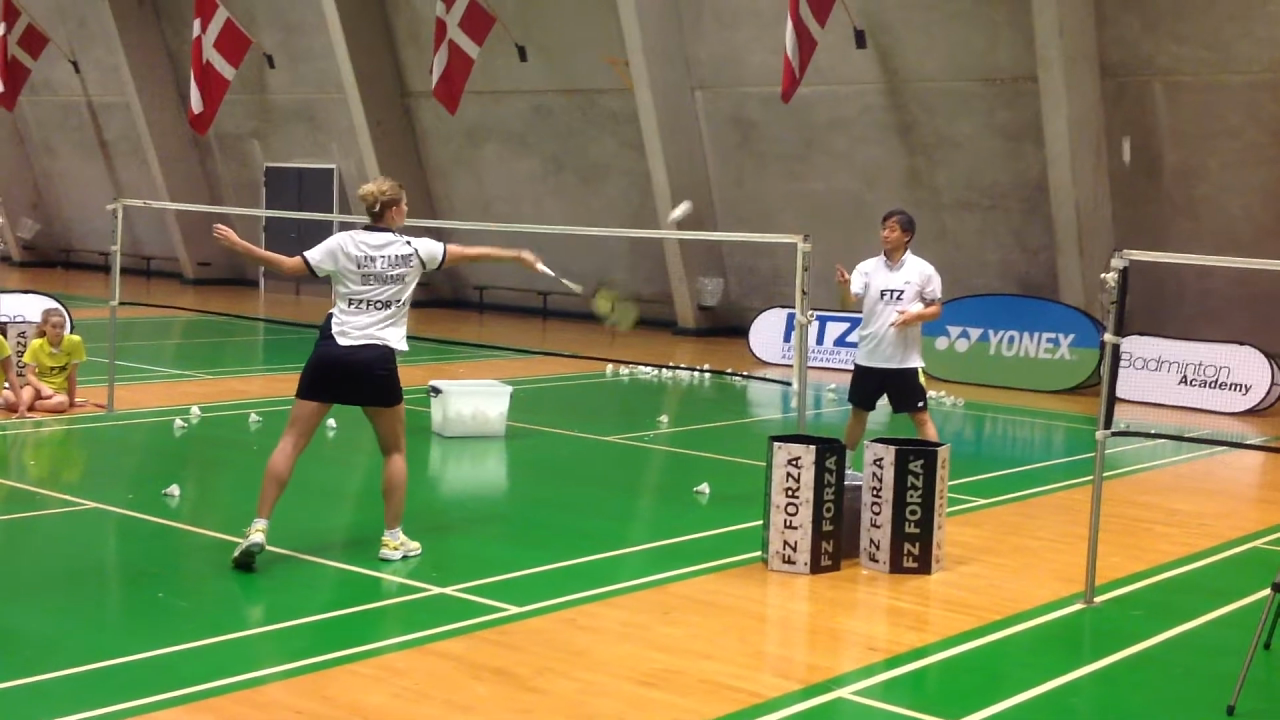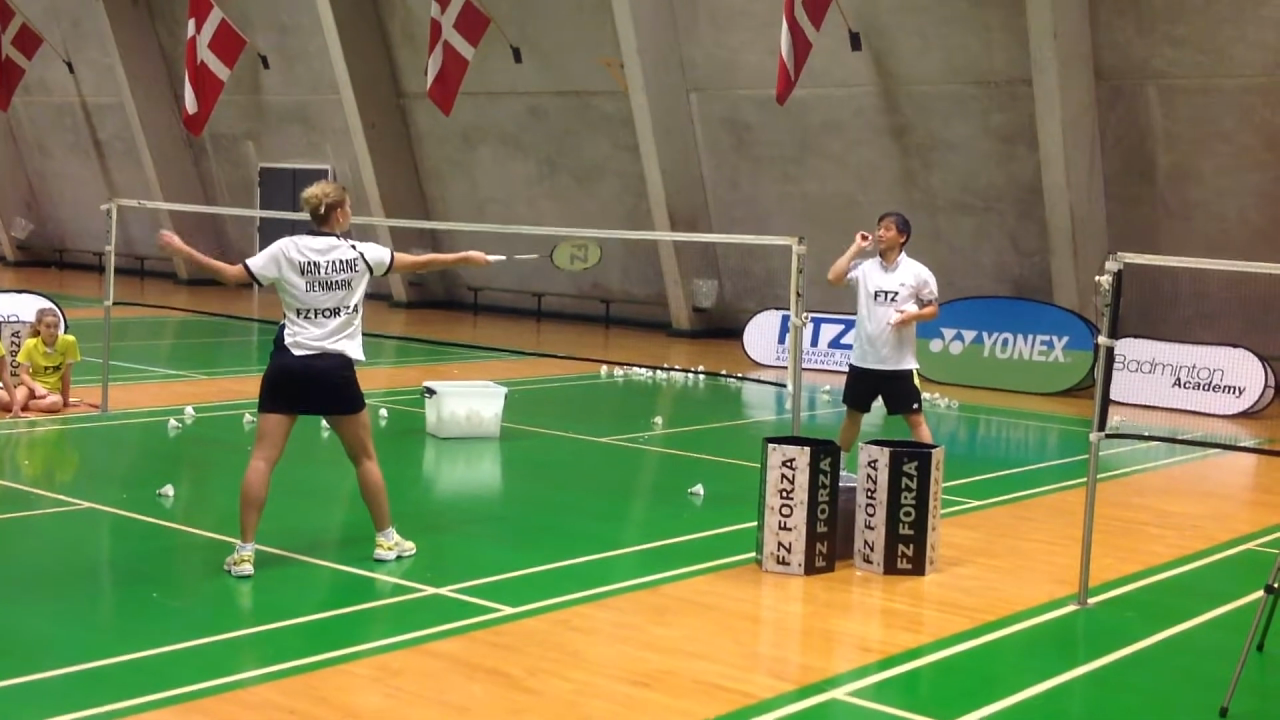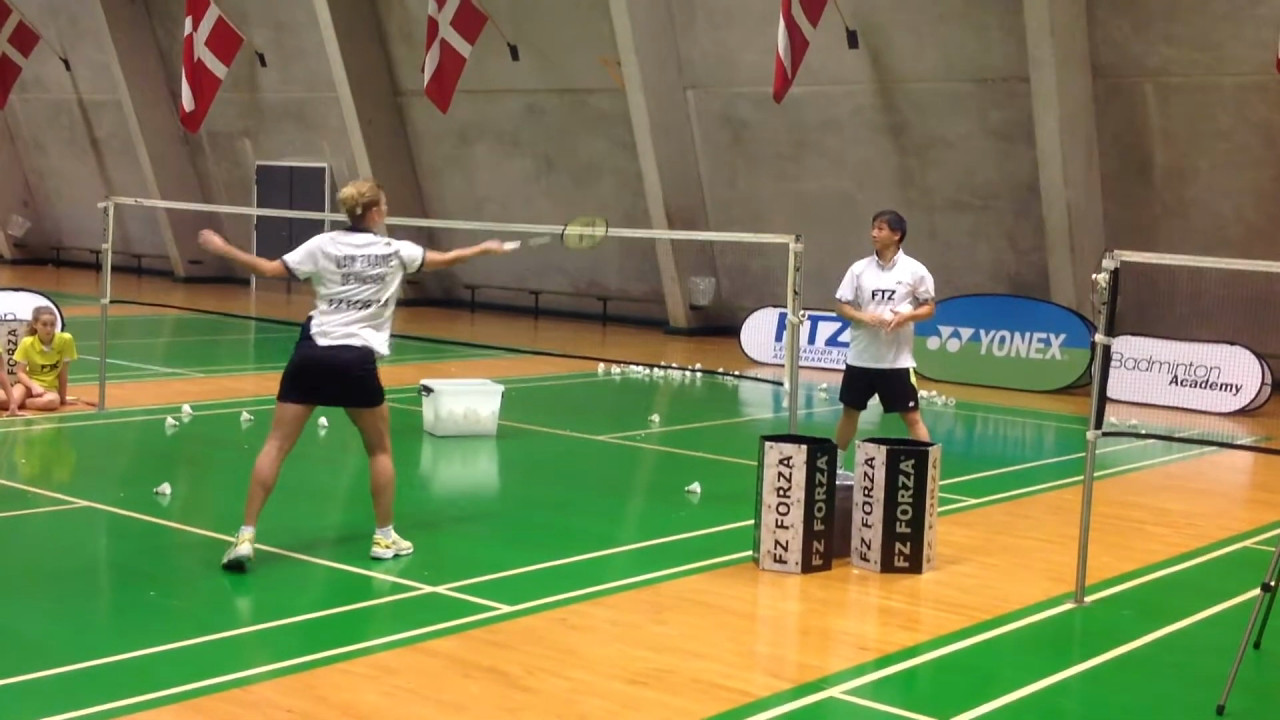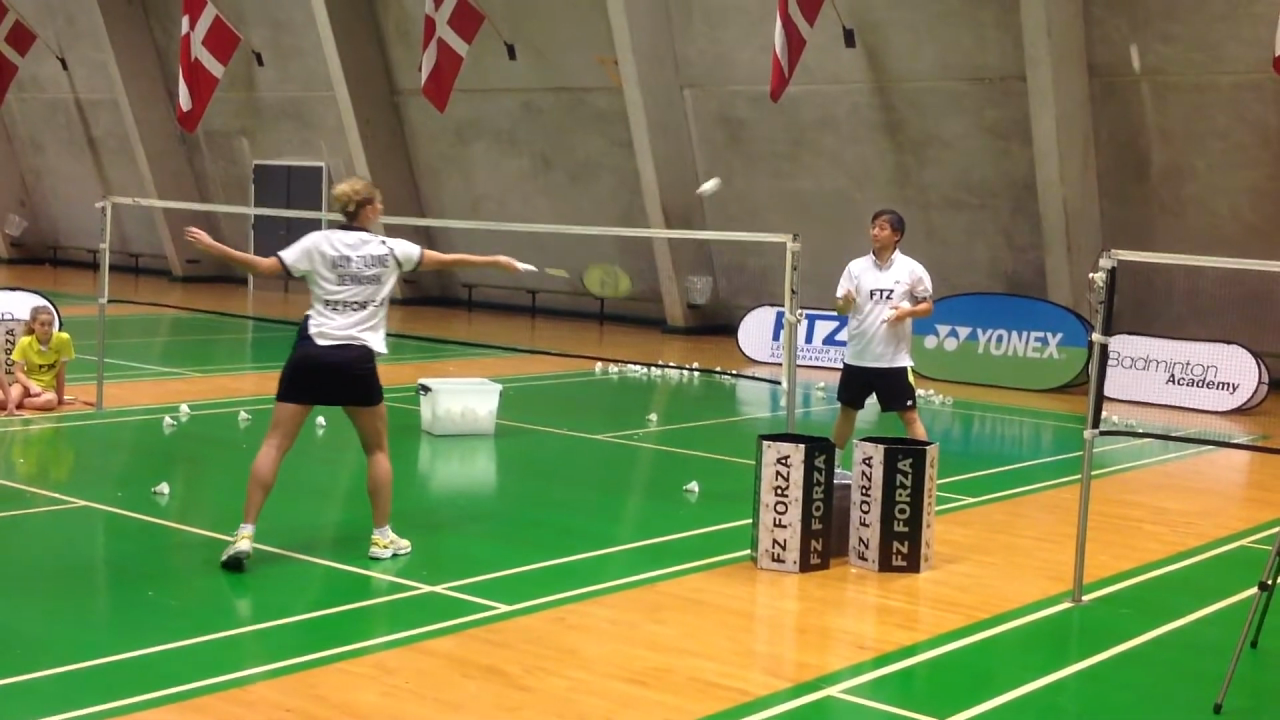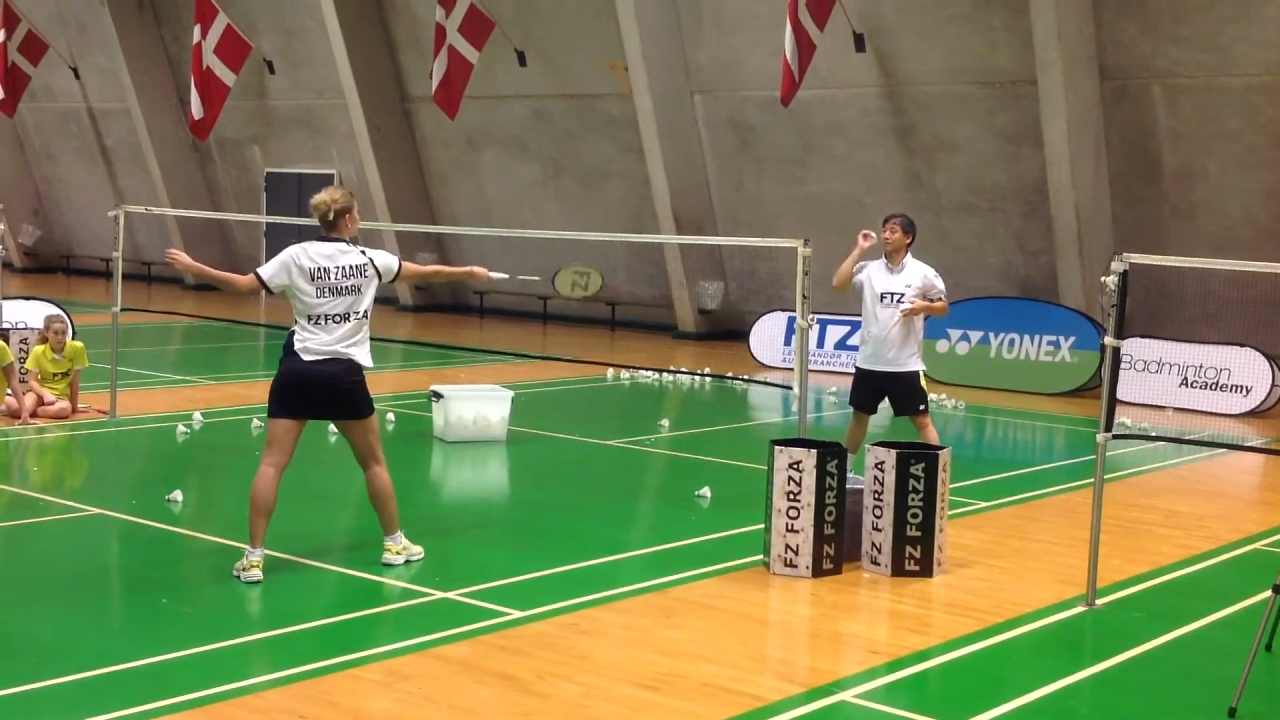
dt=1s
person 1, frame 1
left shoulder: (343, 243)
right shoulder: (414, 250)
left elbow: (289, 267)
right elbow: (469, 253)
left wrist: (240, 245)
right wrist: (517, 255)
left hip: (330, 354)
right hip: (375, 360)
left knee: (291, 442)
right knee: (394, 450)
left ankle: (258, 529)
right ankle: (392, 538)
person 1, frame 2
left shoulder: (286, 250)
right shoulder: (360, 254)
left elbow: (231, 275)
right elbow: (419, 262)
left wrist: (183, 250)
right wrist: (465, 258)
left hip: (288, 366)
right hip: (335, 369)
left knee: (263, 458)
right knee: (365, 457)
left ankle: (245, 551)
right ankle: (386, 538)
person 1, frame 3
left shoulder: (323, 244)
right shoulder: (394, 252)
left elbow: (270, 270)
right elbow: (445, 259)
left wrist: (224, 250)
right wrist: (486, 248)
left hip: (311, 356)
right hip: (357, 361)
left knee: (275, 446)
right knee: (379, 450)
left ankle: (245, 537)
right ankle: (385, 536)
person 1, frame 4
left shoulder: (318, 243)
right shoulder: (389, 249)
left elbow: (265, 268)
right elbow: (446, 260)
left wrist: (214, 247)
right wrist: (496, 261)
left hip: (309, 355)
right hip: (355, 361)
left knee: (275, 445)
right knee: (377, 450)
left ankle: (244, 535)
right ankle: (382, 537)
person 1, frame 5
left shoulder: (296, 256)
right shoulder: (370, 260)
left elbow: (243, 285)
right elbow: (426, 272)
left wrist: (192, 266)
right wrist: (469, 271)
left hip: (297, 371)
right hip: (344, 374)
left knee: (272, 463)
right knee: (374, 462)
left ankle: (253, 557)
right ankle: (394, 543)
person 2, frame 1
left shoulder: (923, 270)
right shoulder: (867, 267)
left elbow: (936, 309)
right elbow: (848, 303)
left wrist: (915, 315)
right wrist: (845, 287)
left hip: (906, 360)
right hip: (869, 358)
left knee: (920, 416)
right knee: (859, 412)
person 2, frame 2
left shoulder: (918, 272)
right shoulder: (863, 267)
left elbow: (933, 309)
right elbow: (833, 278)
left wrist: (913, 314)
right wrist: (856, 248)
left hip: (900, 362)
right hip: (863, 359)
left knee: (915, 418)
right knee: (853, 414)
right ankle: (839, 468)
person 2, frame 3
left shoulder: (915, 270)
right shoulder: (859, 268)
left elbow: (929, 308)
right elbow: (842, 306)
left wrist: (908, 315)
right wrist: (864, 317)
left hip: (897, 360)
right hip: (860, 358)
left knee: (911, 416)
right knee: (850, 412)
right ankle: (835, 465)
person 2, frame 4
left shoulder: (912, 269)
right shoulder: (856, 267)
left elbow: (927, 306)
right elbow: (839, 306)
left wrist: (907, 311)
right wrist: (846, 303)
left hip: (895, 359)
right hip: (857, 357)
left knee: (909, 416)
right knee: (847, 411)
person 2, frame 5
left shoulder: (924, 273)
right shoulder: (868, 269)
left elbow: (943, 307)
right elbow: (838, 284)
left wrist: (923, 306)
right wrist: (859, 250)
left hip: (906, 364)
right hip: (869, 362)
left knee: (922, 420)
right knee: (859, 416)
